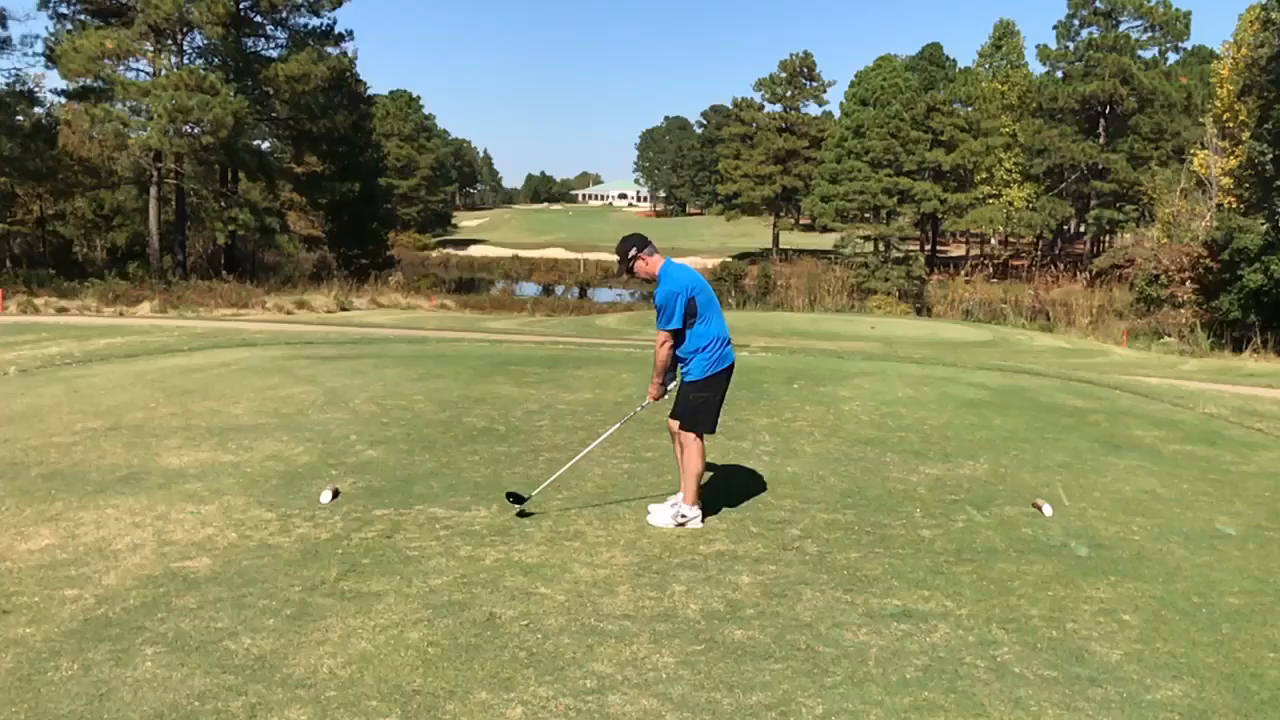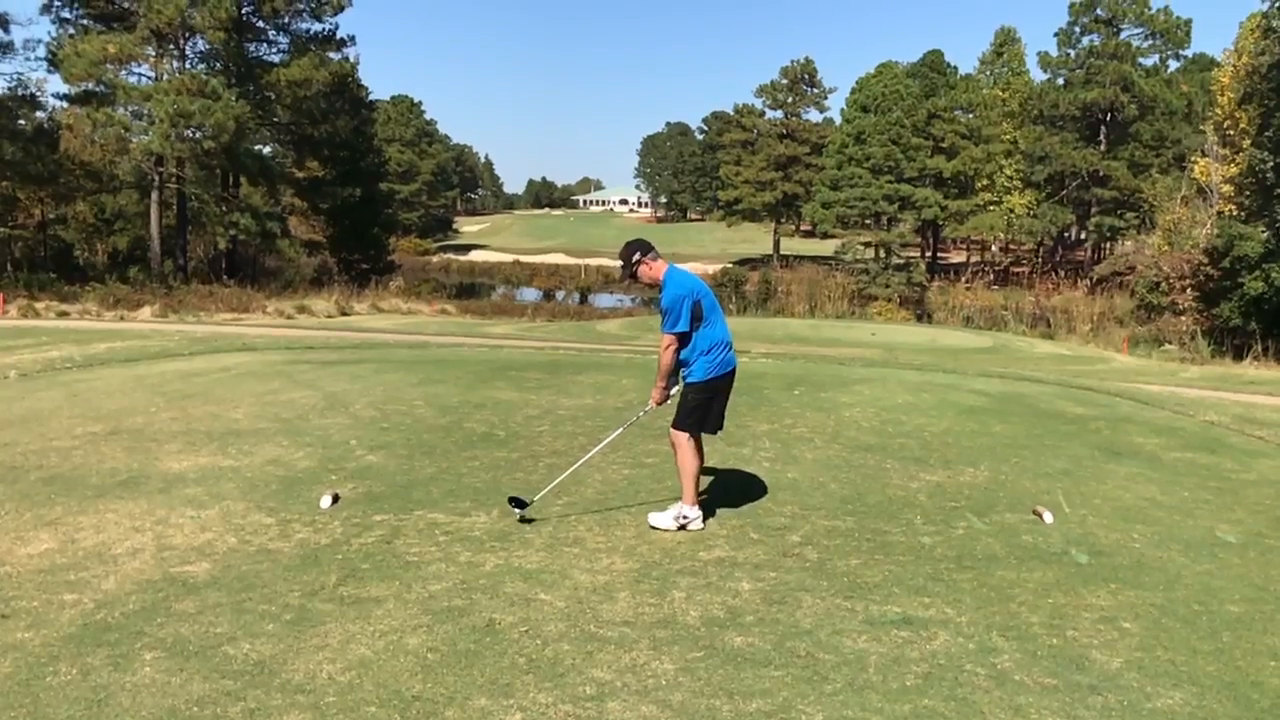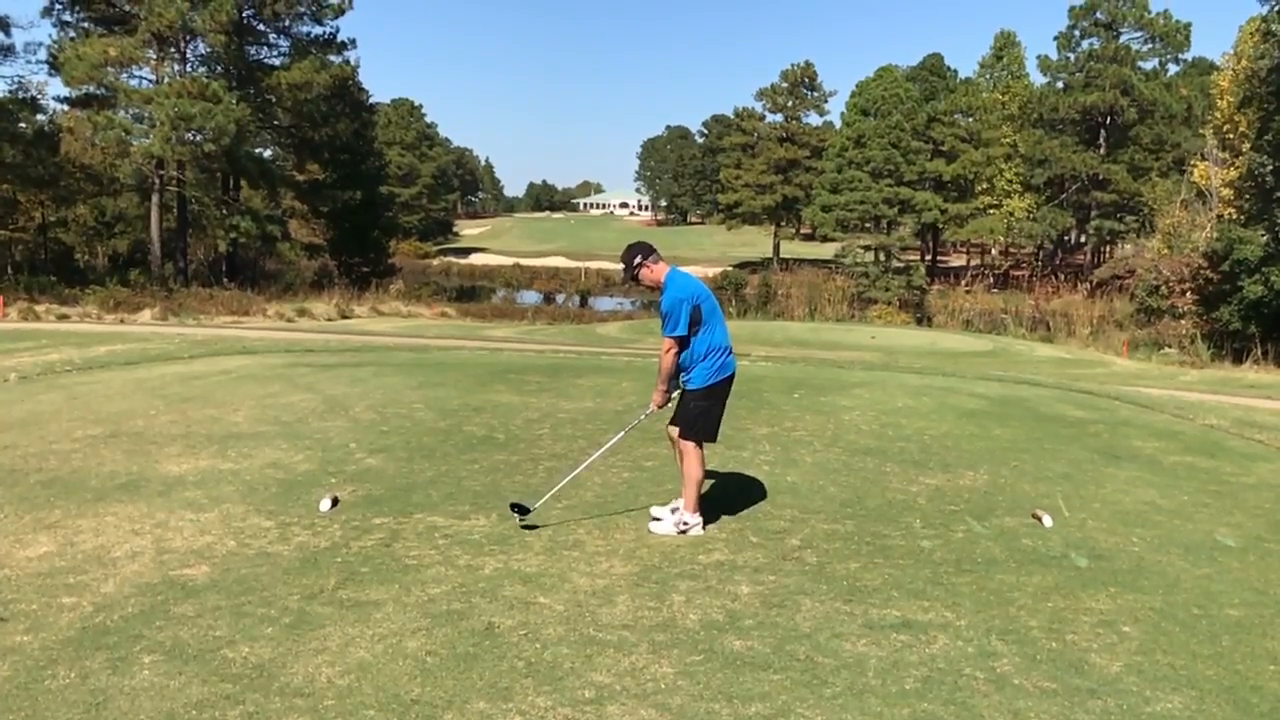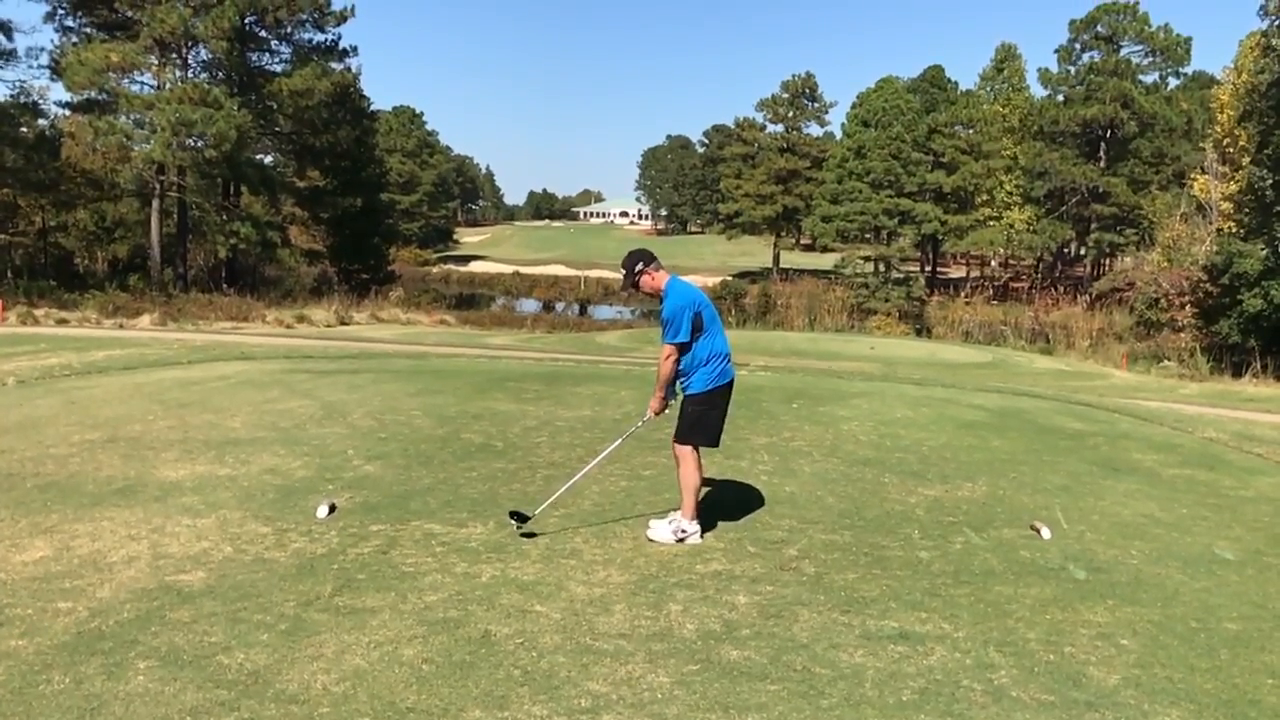
dt=0.4s
person 1, frame 1
left shoulder: (669, 286)
right shoulder: (677, 271)
left elbow: (665, 342)
left wrist: (656, 382)
right wrist: (667, 376)
left hip: (706, 365)
right hip: (705, 362)
left knee: (690, 434)
right knee: (677, 426)
left ankle: (690, 510)
right ankle: (685, 496)
person 1, frame 2
left shoulder: (675, 290)
right shoulder: (678, 279)
left elbow: (670, 345)
left wrist: (660, 386)
right wrist: (668, 381)
left hip: (708, 369)
right hip: (709, 367)
left knee: (681, 435)
right knee: (690, 436)
left ankle: (690, 511)
right ankle: (688, 504)
person 1, frame 3
left shoulder: (675, 294)
right shoulder: (681, 281)
left elbow: (671, 349)
left wrist: (661, 389)
right wrist: (670, 384)
left hip: (707, 375)
right hip: (705, 371)
left knee: (690, 443)
right knee: (676, 432)
left ankle: (690, 517)
right ankle: (687, 502)
person 1, frame 4
left shoulder: (676, 300)
right shoulder: (678, 292)
left elbow: (670, 356)
left wrist: (658, 396)
right wrist: (666, 391)
left hip: (707, 381)
right hip: (704, 380)
left knee: (685, 448)
right knee: (683, 448)
left ankle: (688, 525)
right ankle: (684, 515)
